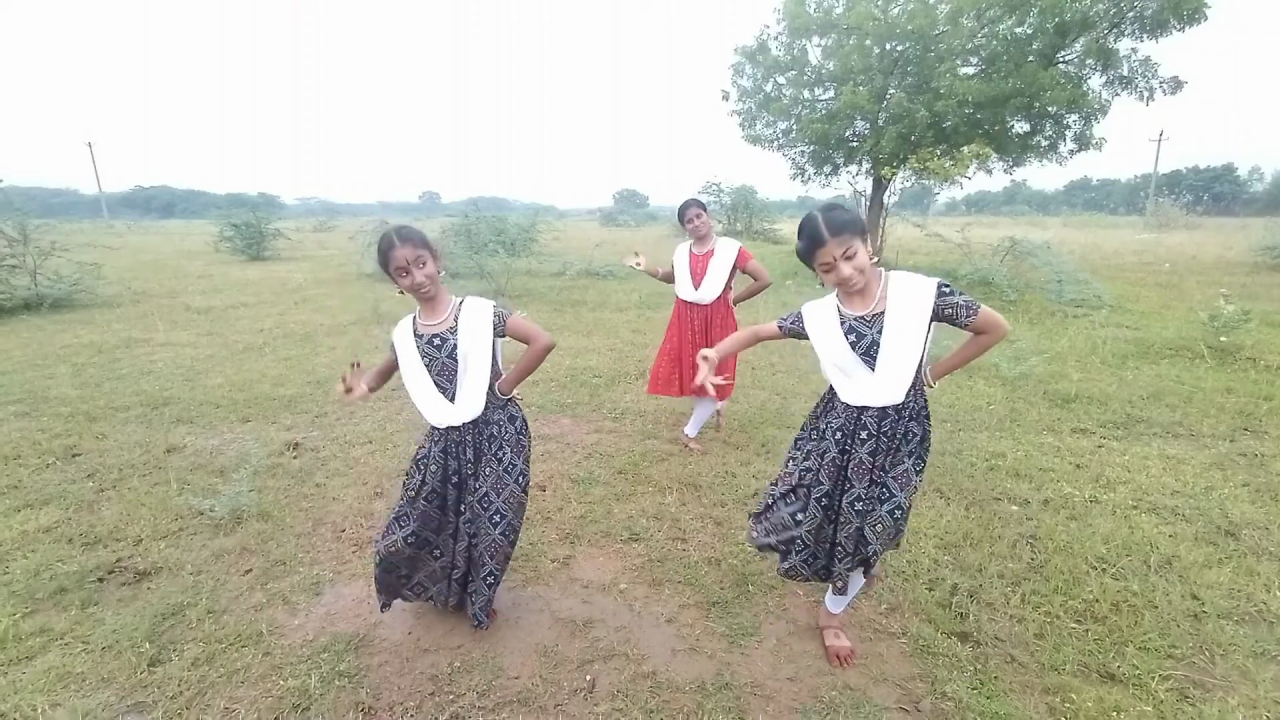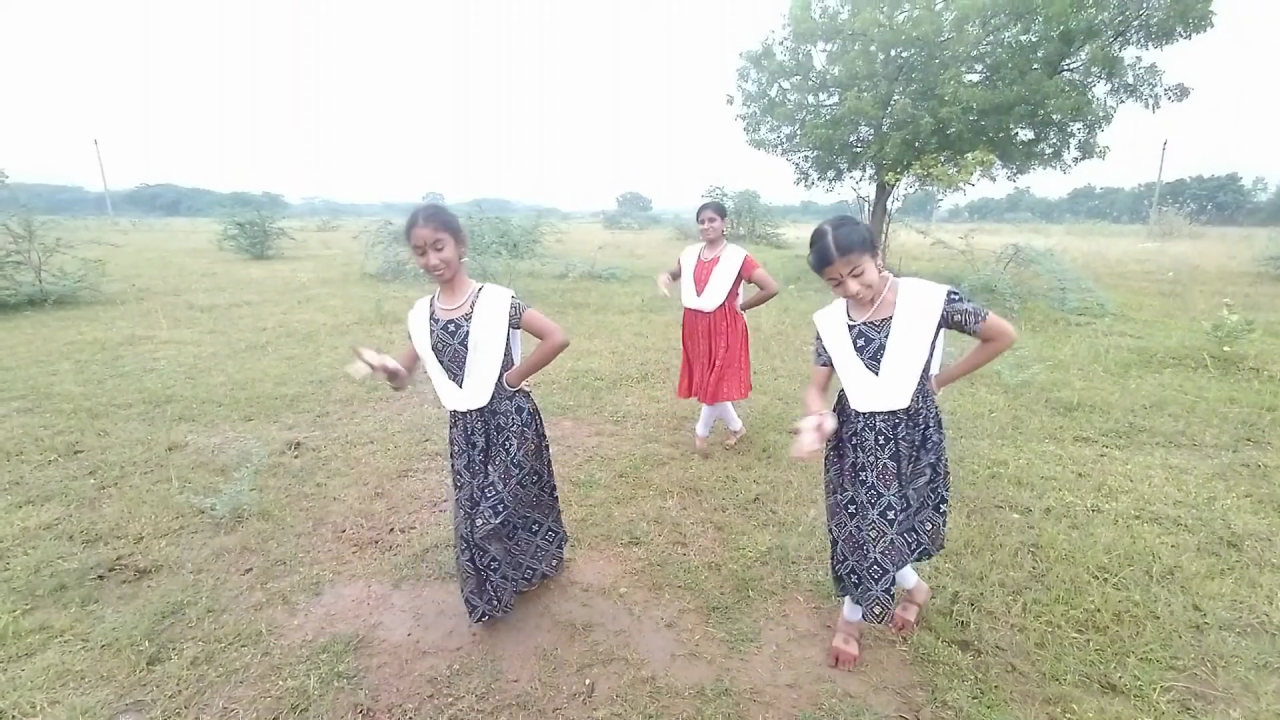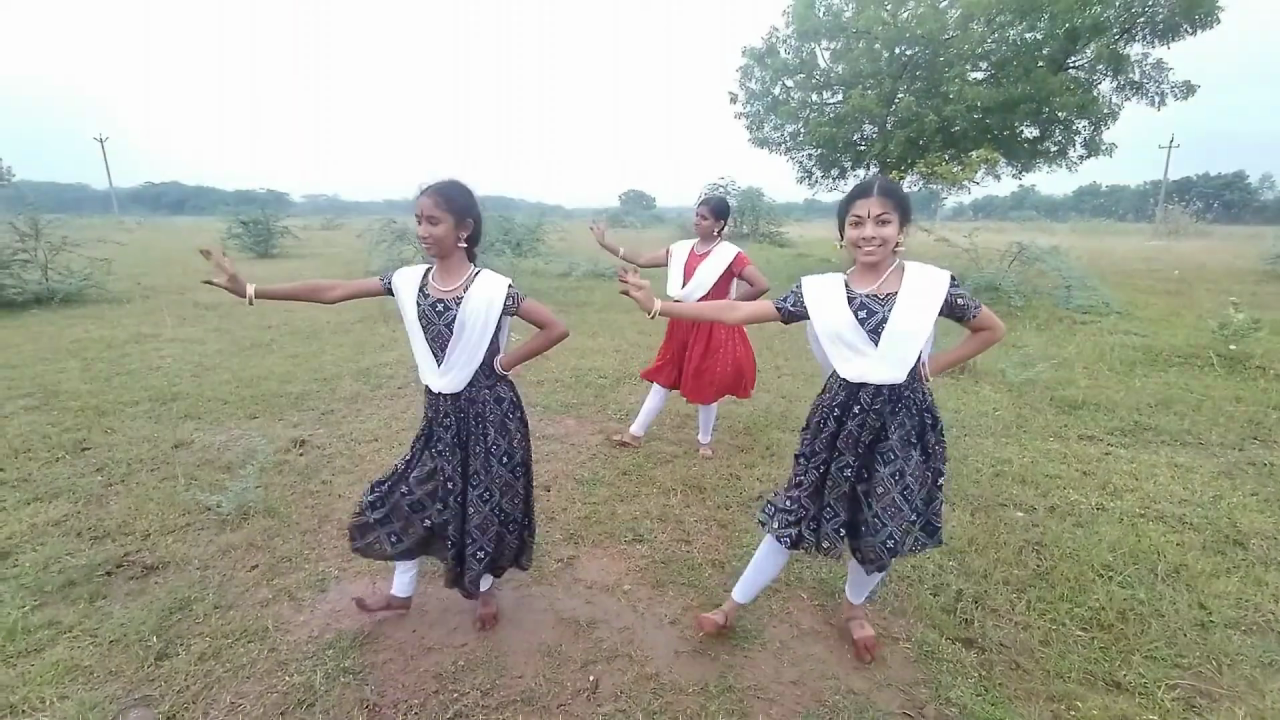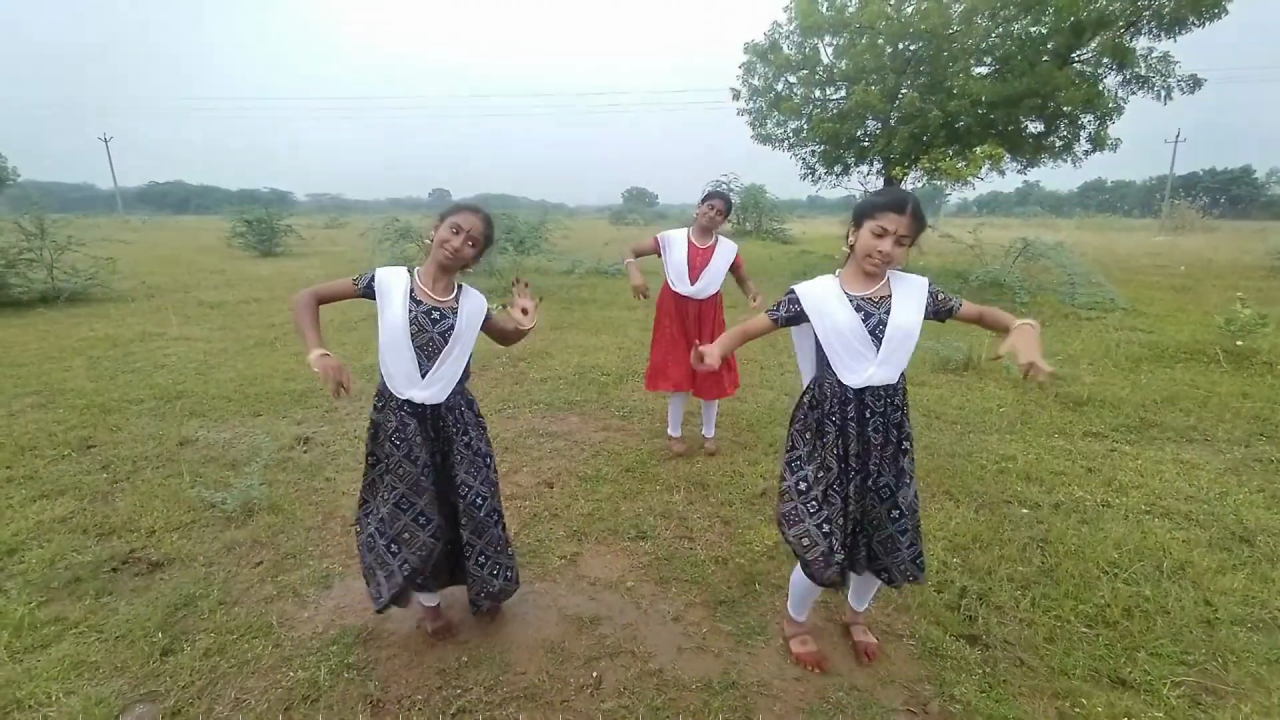
dt=0.4s
person 1, frame 1
left shoulder: (921, 292)
right shoulder: (815, 313)
left elbow: (995, 328)
right elbow: (755, 332)
left wrist: (932, 373)
right wrist: (712, 357)
left hip: (896, 433)
right hip: (836, 427)
left knee: (863, 525)
right knee: (792, 516)
left ankle: (832, 614)
person 1, frame 2
left shoulder: (932, 300)
right shoulder: (828, 320)
left elbow: (996, 335)
right elbow: (819, 377)
left wrist: (941, 378)
right wrist: (817, 416)
left hip: (911, 436)
right hip: (854, 436)
left knee: (882, 536)
right knee: (866, 530)
left ankle: (850, 621)
right ankle: (911, 587)
person 1, frame 3
left shoulder: (934, 285)
right shoulder: (819, 291)
left elbow: (992, 329)
right elbow: (737, 314)
left wrist: (933, 367)
right wrist: (660, 307)
left hip: (900, 420)
right hip: (839, 414)
left knee: (883, 524)
right knee: (798, 516)
left ankle: (855, 606)
right ankle: (734, 605)
person 1, frame 4
left shoulder: (915, 291)
right shoulder: (813, 294)
left elbow: (981, 313)
right elbow: (745, 330)
left wrist: (1023, 332)
right wrist: (715, 352)
left hip: (885, 426)
right hip: (826, 425)
left knee: (884, 534)
right knee: (825, 543)
left ankle: (858, 614)
right ankle: (794, 621)
person 2, frame 1
left shoulder: (479, 312)
right shoulder: (403, 332)
left elbow: (543, 341)
right elbow: (386, 375)
left wrist: (504, 386)
right wrist: (361, 388)
left hip: (494, 430)
right hip: (444, 439)
left knee: (490, 519)
right knee: (414, 521)
left ankle: (479, 597)
right ankle: (447, 590)
person 2, frame 2
left shoulder: (492, 300)
right shoulder: (421, 314)
left elbow: (556, 337)
right elbow: (405, 373)
left wrist: (512, 380)
right wrist: (392, 371)
left hip: (505, 421)
right hip: (464, 424)
left knee: (495, 514)
right knee: (474, 514)
left ankle: (506, 587)
person 2, frame 3
left shoulder: (493, 289)
right shoulder: (408, 281)
left elbow: (555, 328)
right elbow: (332, 292)
left wrist: (505, 362)
right wrist: (249, 290)
left hip: (487, 408)
right hip: (442, 408)
left knee: (484, 499)
right knee: (411, 492)
left ankle: (483, 588)
right ankle: (400, 591)
person 2, frame 4
left shoulder: (473, 302)
right shoulder: (387, 281)
left elbow: (507, 337)
right elbow: (308, 297)
left wrist: (522, 324)
right wrist: (320, 354)
left hip: (454, 418)
right hip: (399, 417)
left knee: (473, 504)
right knee: (409, 512)
left ankle: (482, 590)
right ankle: (427, 599)
person 3, frame 1
left shoulder: (731, 249)
right shoulder: (682, 252)
left elbow: (764, 279)
right elbow: (672, 276)
left wrist: (734, 299)
right wrist: (646, 268)
left hip: (716, 322)
right hip: (684, 321)
right knee: (685, 376)
left ankle: (690, 433)
right ankle: (714, 405)
person 3, frame 2
left shoulder: (738, 257)
right shoulder: (689, 255)
left elbow: (772, 288)
right elbow: (674, 274)
left wrist: (740, 306)
right wrist: (665, 278)
left hip: (724, 328)
right hip: (695, 326)
left knee: (717, 387)
right knee: (704, 386)
left ankle: (702, 431)
right ankle: (736, 426)
person 3, frame 3
left shoulder: (730, 255)
right shoulder: (681, 249)
left elbow: (762, 285)
right elbow: (642, 260)
right wrist: (607, 244)
left hip: (712, 328)
right hip: (683, 324)
left knee: (707, 385)
right knee: (662, 377)
left ankle: (704, 440)
right ankle: (635, 433)
person 3, frame 4
left shoulder: (728, 249)
right shoulder: (671, 239)
left elbow: (744, 279)
right elbow: (630, 252)
left wrist: (754, 296)
right wrist: (635, 277)
left hip: (707, 319)
right hip: (673, 316)
left knee: (711, 378)
right knee: (678, 377)
left ankle: (709, 433)
right ankle: (674, 433)
